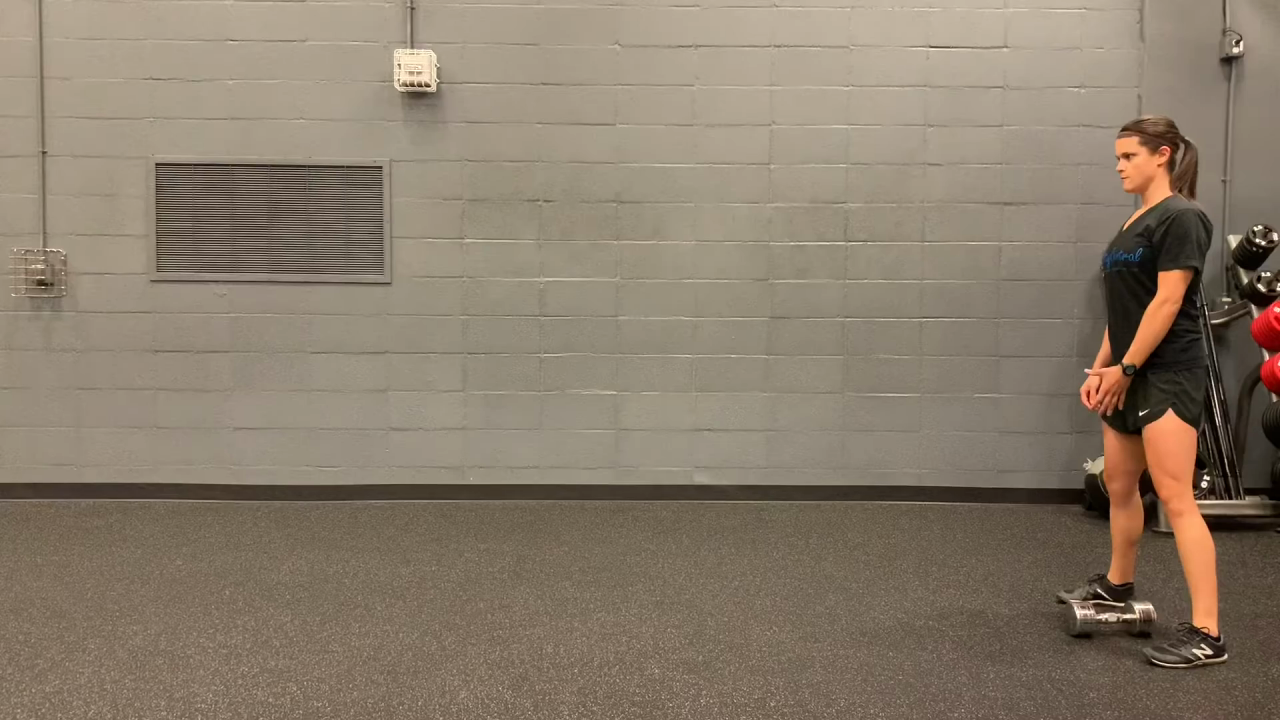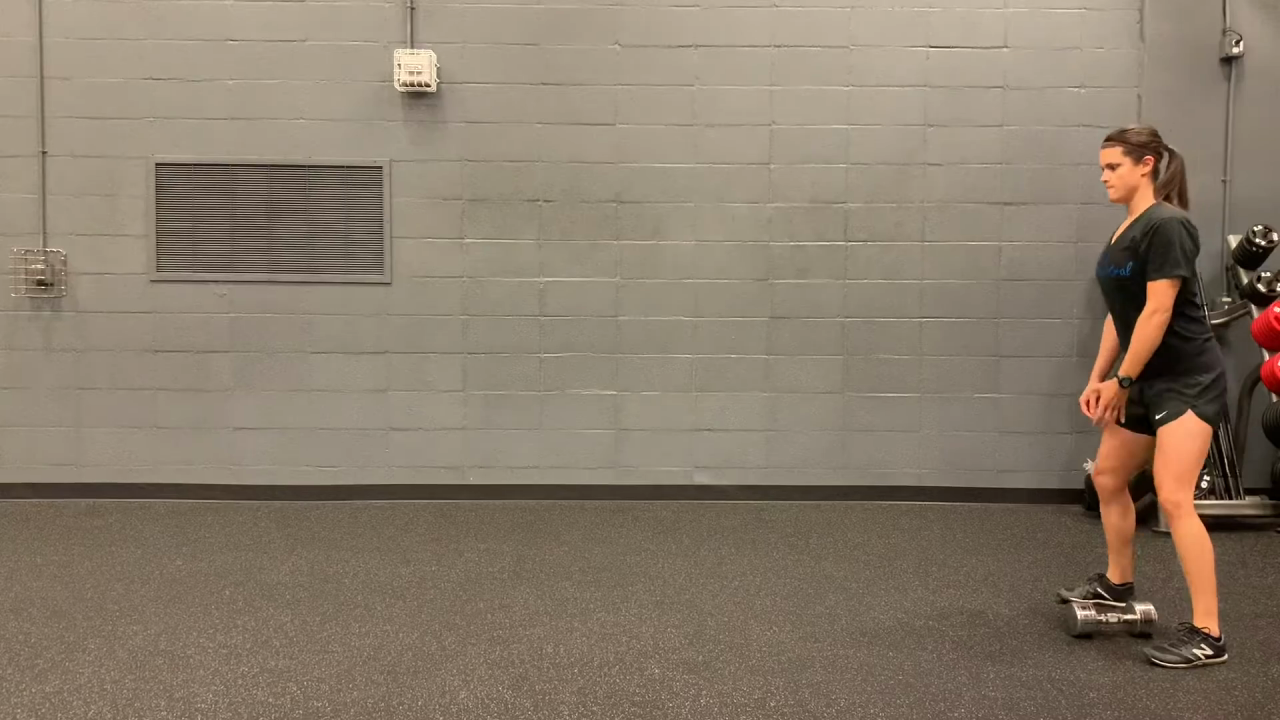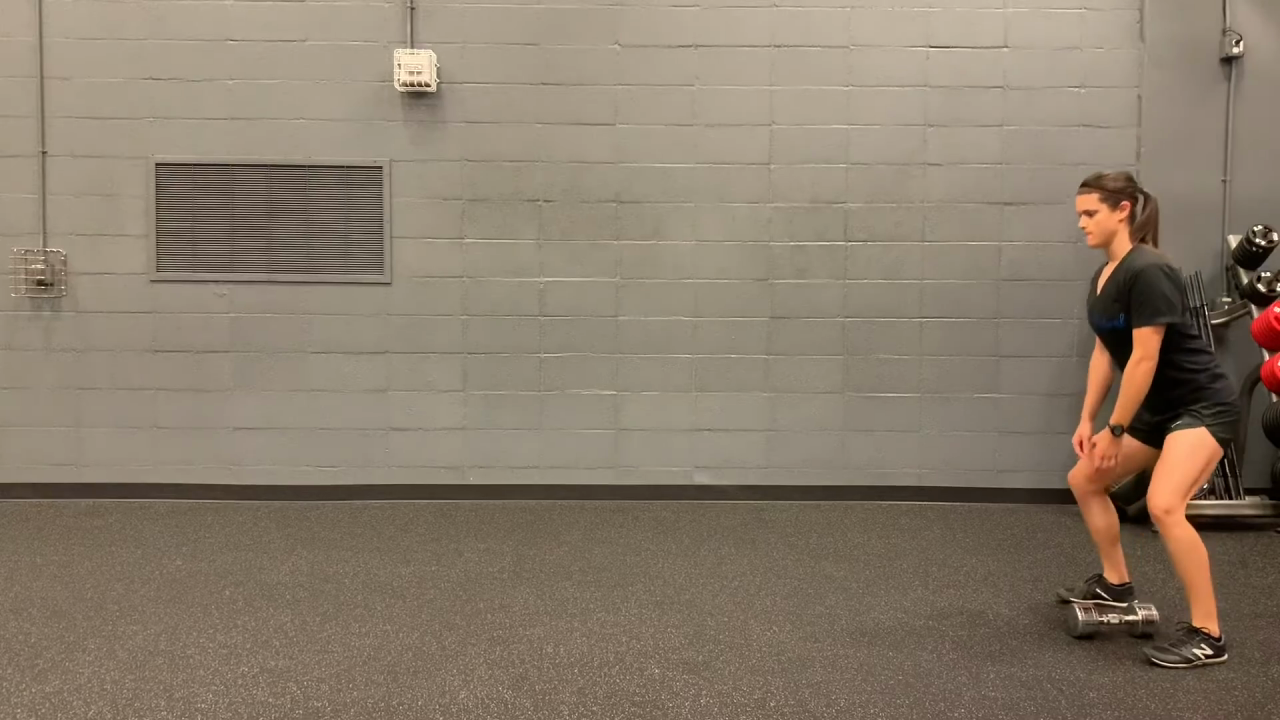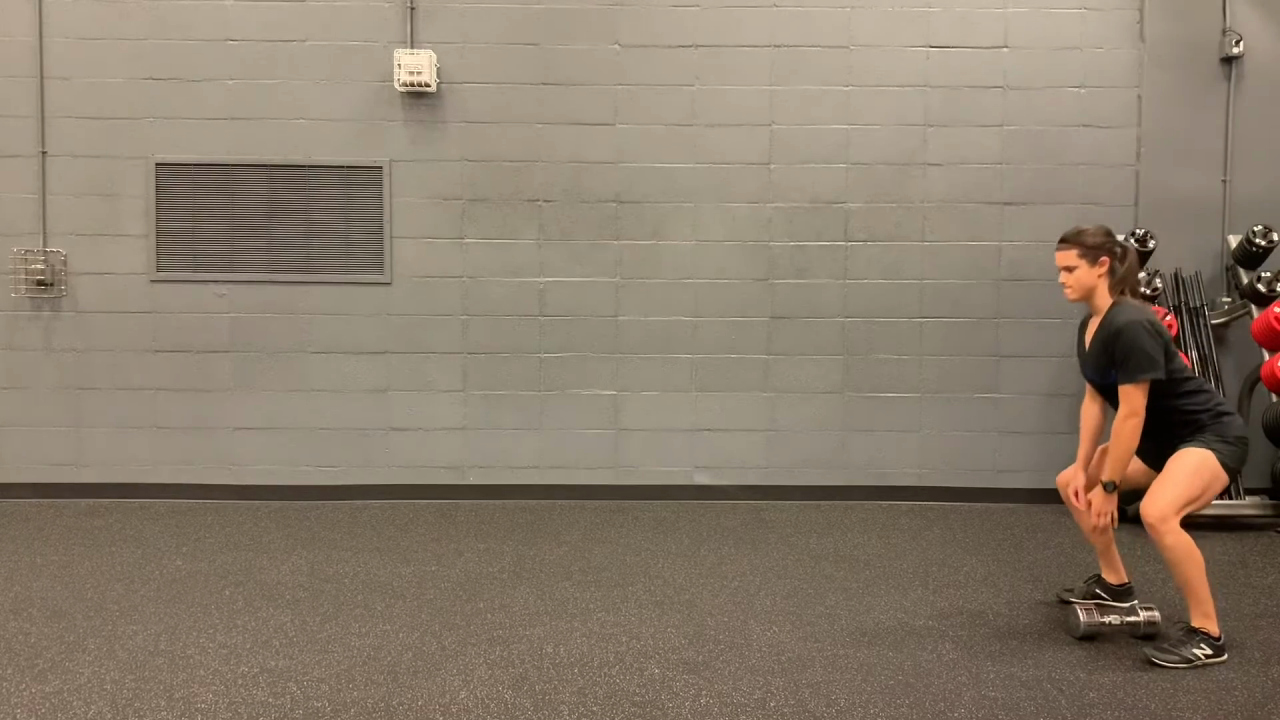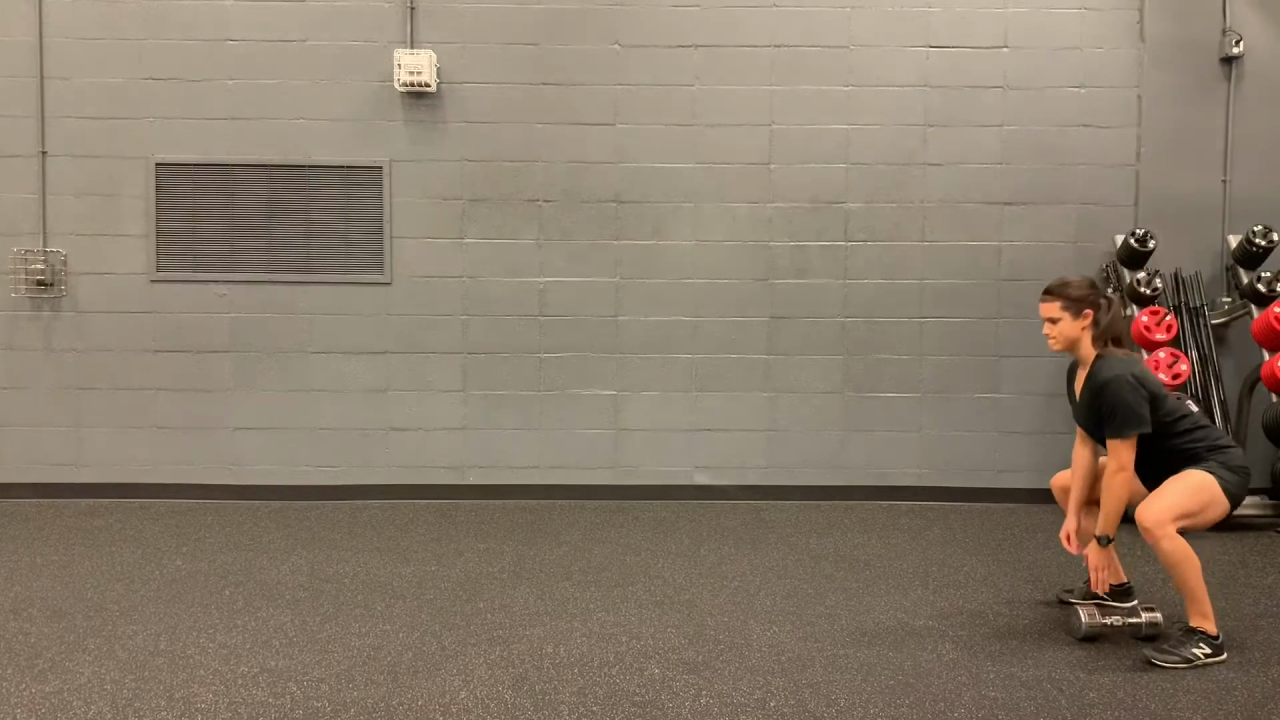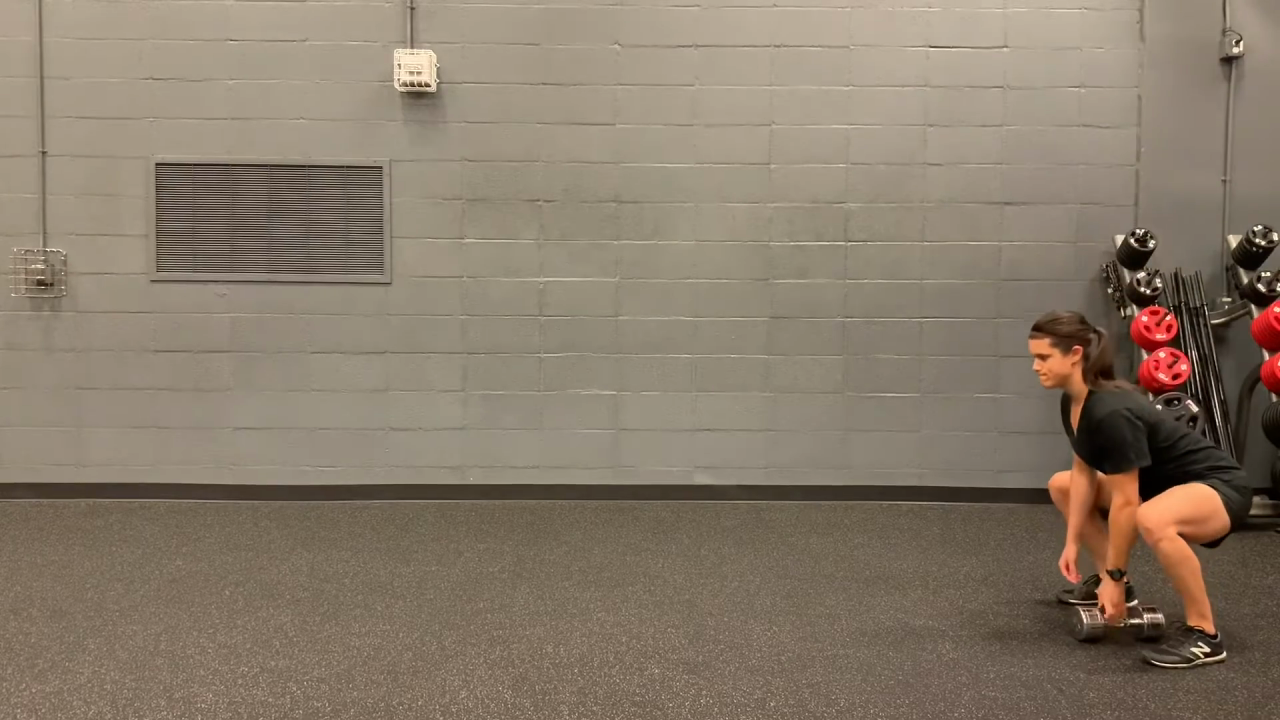
dt=0.3s
person 1, frame 1
left shoulder: (1181, 218)
right shoulder: (1137, 221)
left elbow: (1168, 302)
left wrist: (1124, 368)
right wrist: (1100, 367)
left hip: (1167, 377)
right hip: (1131, 375)
left knee: (1175, 498)
right knee: (1119, 487)
left ankle: (1207, 634)
right ankle: (1116, 586)
person 1, frame 2
left shoulder: (1166, 226)
right shoulder: (1122, 232)
left elbow: (1158, 313)
left wrist: (1120, 382)
right wrist: (1096, 378)
left hip: (1189, 382)
right hip: (1147, 383)
left knee: (1173, 499)
right knee: (1108, 481)
left ankle: (1208, 635)
right ankle: (1116, 585)
person 1, frame 3
left shoulder: (1148, 271)
right shoulder: (1103, 276)
left elbow: (1145, 359)
right elbow: (1104, 351)
left wrist: (1115, 433)
right wrist: (1087, 420)
left hip: (1202, 404)
right hip: (1157, 407)
left knee: (1163, 504)
right knee: (1084, 479)
left ankle: (1207, 634)
right ankle: (1115, 584)
person 1, frame 4
left shoulder: (1130, 326)
right shoulder: (1088, 326)
left elbow: (1132, 415)
right elbow: (1094, 401)
left wrist: (1108, 489)
right wrist: (1082, 471)
left hip: (1213, 436)
right hip: (1162, 438)
left knee: (1157, 512)
right knee: (1069, 485)
left ankle: (1207, 634)
right ankle: (1115, 584)
person 1, frame 5
left shoulder: (1117, 379)
right shoulder: (1078, 372)
left elbow: (1121, 469)
right elbow: (1085, 445)
left wrist: (1101, 542)
right wrist: (1074, 515)
left hip: (1214, 466)
right hip: (1161, 466)
left knee: (1152, 518)
right knee: (1063, 485)
left ankle: (1205, 634)
right ankle: (1116, 585)
person 1, frame 6
left shoulder: (1113, 413)
right shoulder: (1072, 403)
left elbow: (1125, 503)
right elbow: (1084, 473)
left wrist: (1116, 577)
right wrist: (1072, 542)
left hip: (1219, 487)
right hip: (1163, 484)
left knee: (1152, 520)
right knee: (1060, 486)
left ankle: (1203, 634)
right ankle: (1104, 583)
